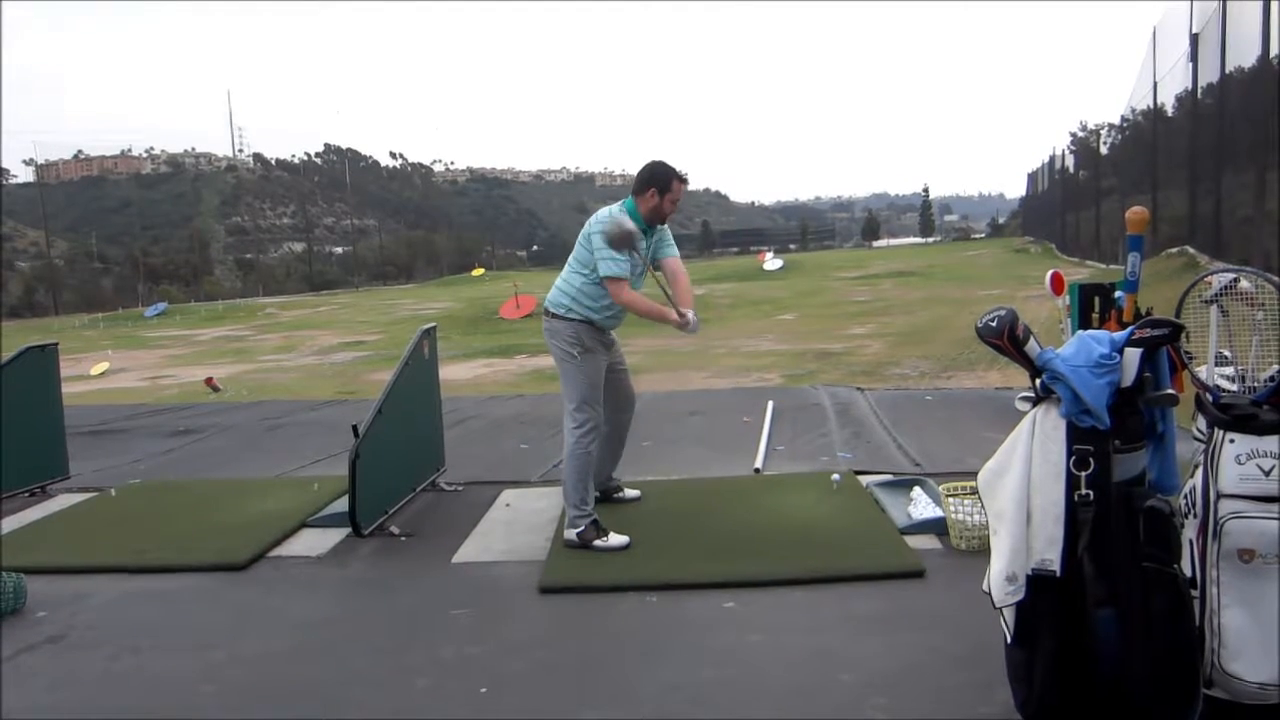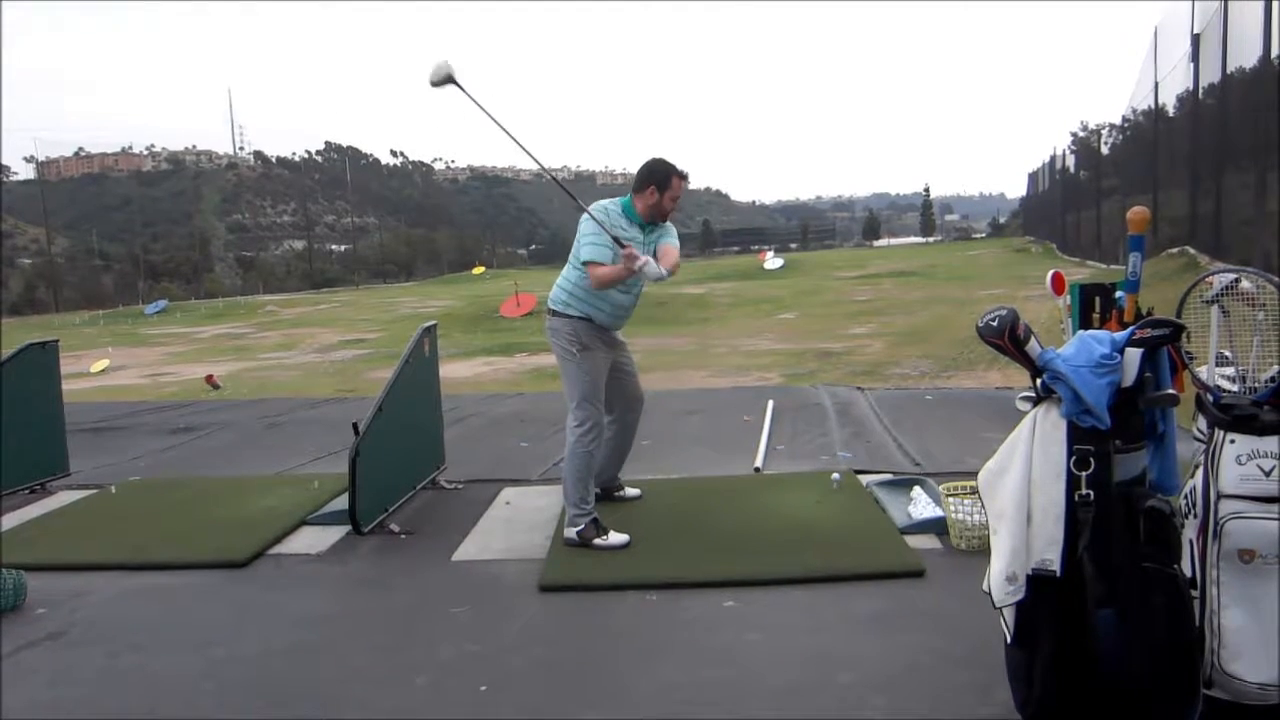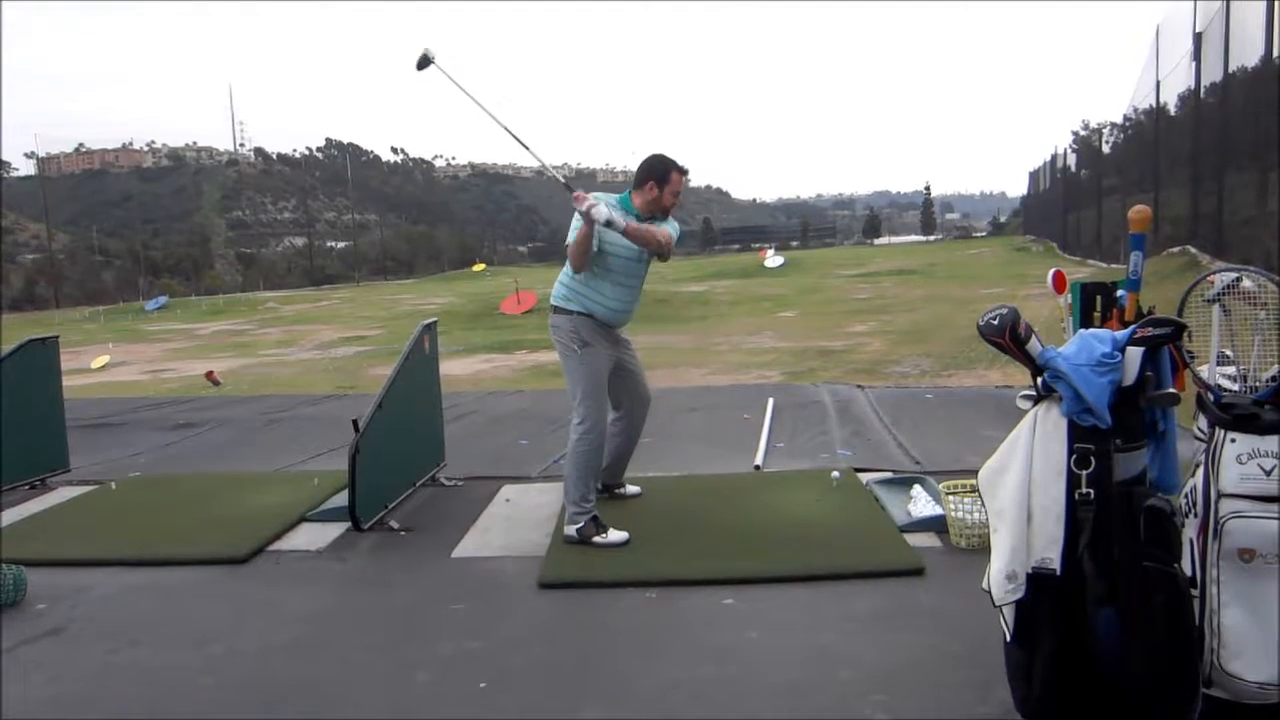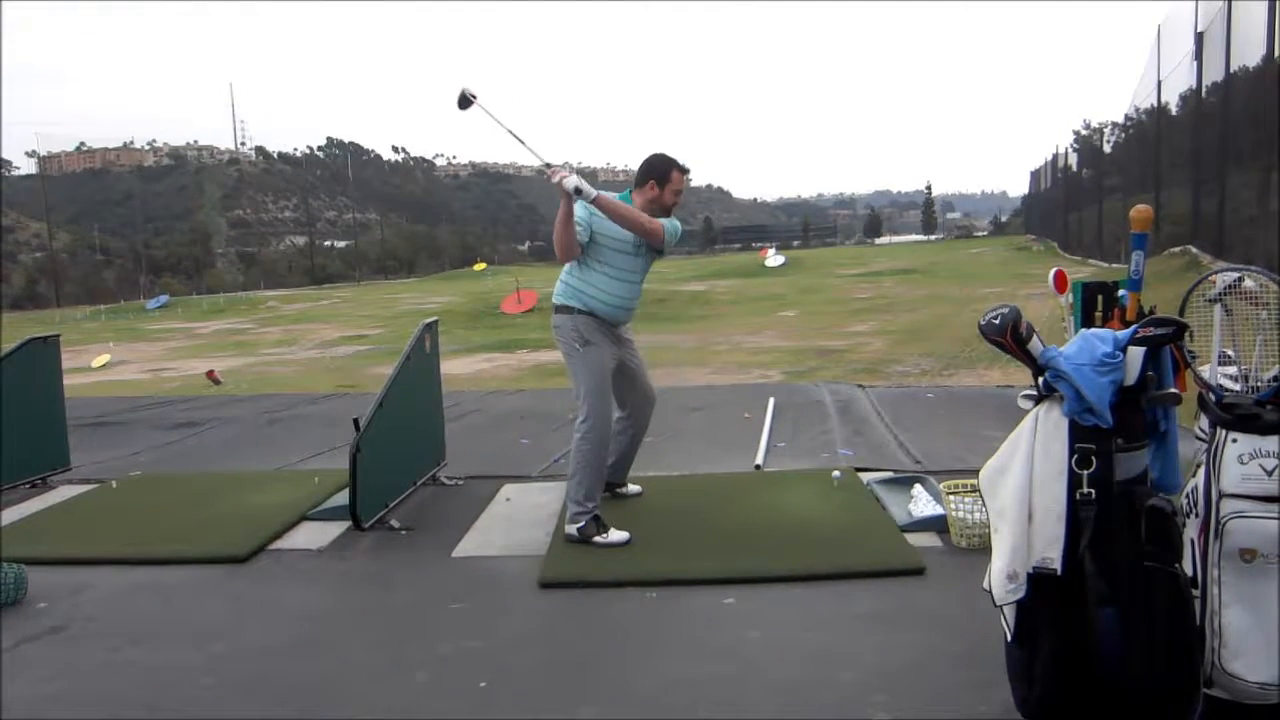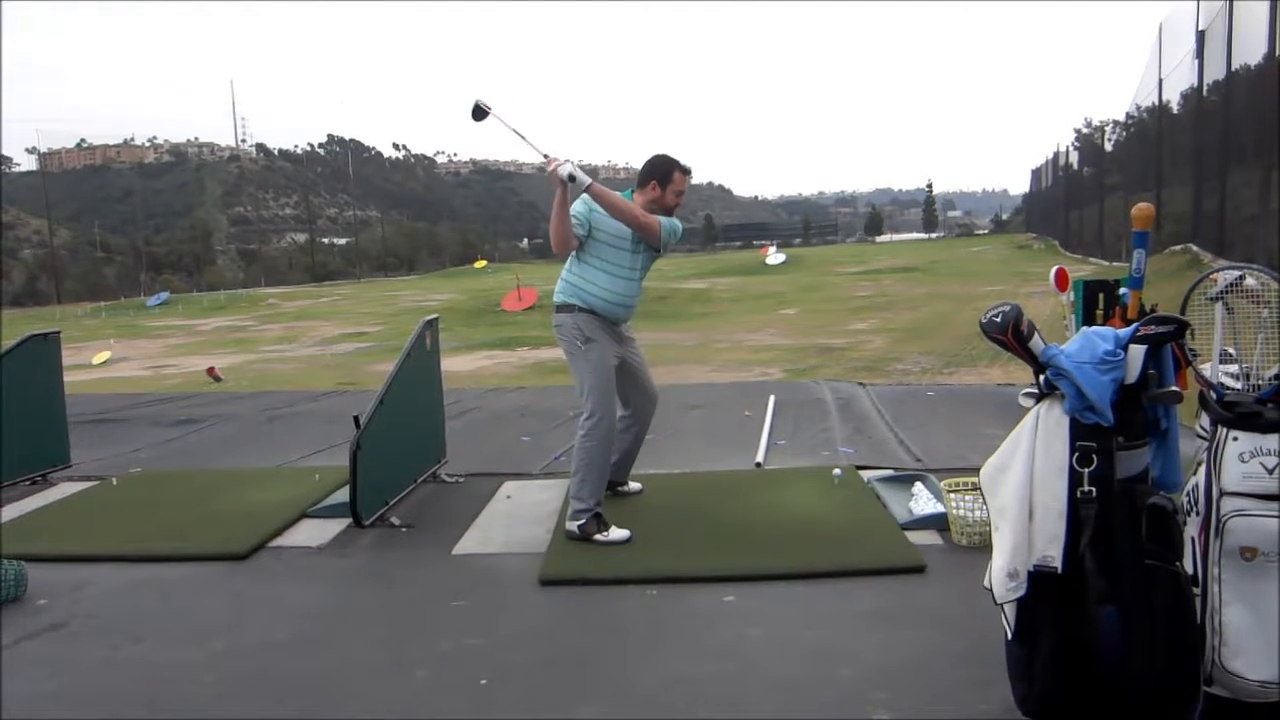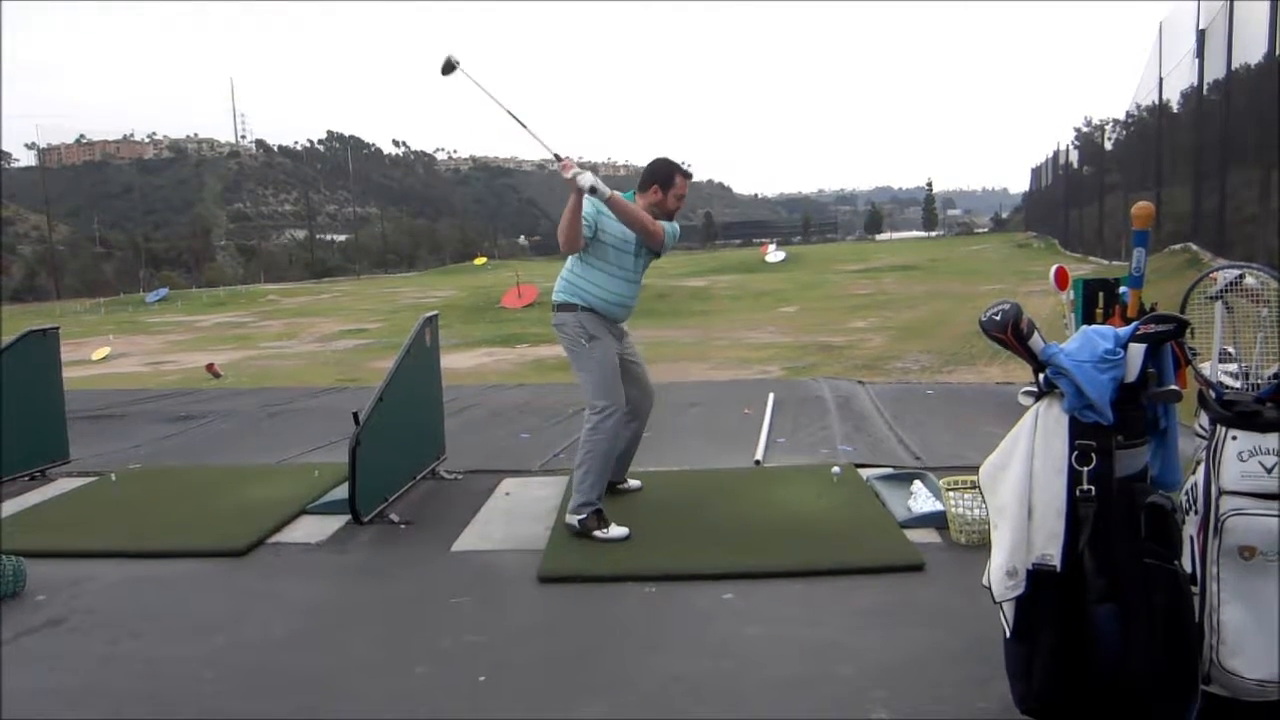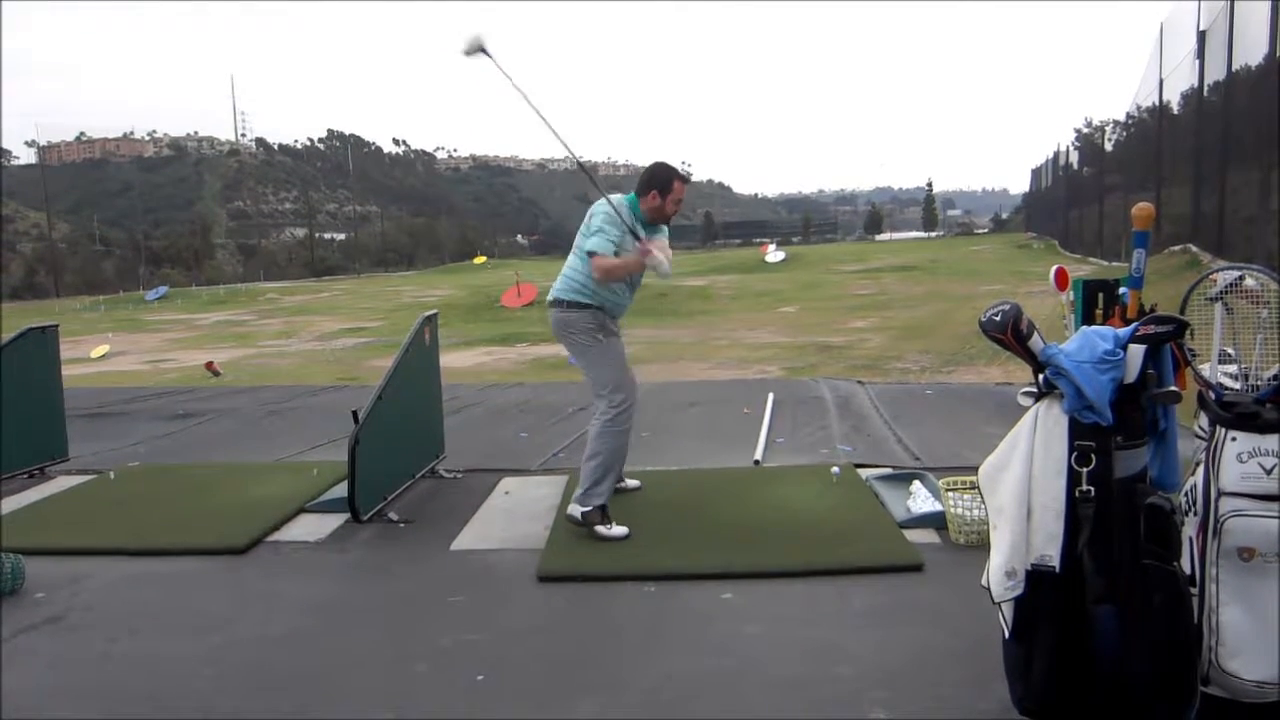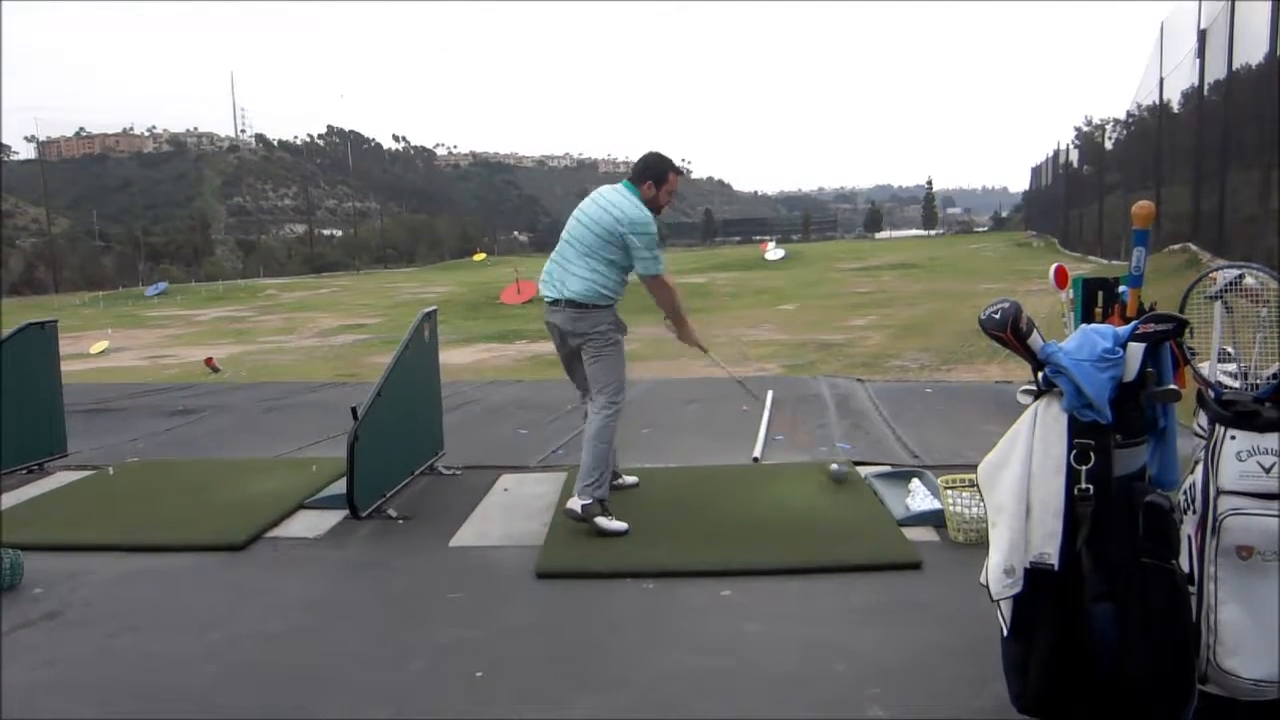
dt=0.4s
person 1, frame 1
left shoulder: (656, 230)
right shoulder: (610, 223)
left elbow: (676, 273)
right elbow: (620, 294)
left wrist: (687, 311)
right wrist: (671, 317)
left hip: (597, 328)
right hip: (571, 326)
left knee: (621, 403)
right knee: (586, 420)
left ankle: (601, 483)
right ankle: (579, 524)
person 1, frame 2
left shoulder: (662, 228)
right shoulder: (601, 215)
left elbow: (671, 258)
right elbow: (597, 278)
left wrist: (658, 270)
right wrist: (627, 269)
left hip: (605, 329)
right hip: (574, 325)
left knee: (629, 403)
right knee: (587, 419)
left ankle: (604, 482)
right ankle: (579, 522)
person 1, frame 3
left shoulder: (664, 224)
right shoulder: (597, 204)
left elbow: (659, 244)
right elbow: (577, 264)
left wrist: (619, 224)
right wrist: (589, 225)
left hip: (611, 328)
right hip: (577, 322)
left knee: (635, 401)
right knee: (591, 416)
left ankle: (607, 479)
right ankle: (579, 520)
person 1, frame 4
left shoulder: (668, 226)
right shoulder: (591, 208)
left elbow: (642, 227)
right elbow: (565, 254)
left wrist: (591, 194)
right wrist: (568, 200)
left hip: (615, 327)
right hip: (579, 322)
left knee: (641, 402)
right knee: (595, 415)
left ankle: (610, 478)
right ankle: (581, 518)
person 1, frame 5
left shoulder: (670, 227)
right shoulder: (591, 204)
left elbow: (638, 220)
right elbow: (561, 247)
left wrist: (587, 183)
right wrist: (563, 190)
left hip: (616, 325)
right hip: (580, 320)
left knee: (643, 401)
right knee: (600, 413)
left ankle: (611, 477)
right ankle: (582, 516)
person 1, frame 6
left shoulder: (668, 230)
right shoulder: (595, 205)
left elbow: (645, 228)
right elbow: (569, 246)
left wrist: (603, 191)
right wrist: (578, 195)
left hip: (611, 324)
right hip: (579, 317)
left knee: (640, 398)
right knee: (607, 407)
left ankle: (610, 475)
right ankle: (583, 511)
person 1, frame 7
left shoulder: (656, 226)
right shoulder: (608, 211)
left elbow: (658, 251)
right elbow: (601, 271)
left wrist: (650, 253)
right wrist: (638, 257)
left hip: (595, 316)
right hip: (579, 313)
left knee: (621, 394)
right knee: (616, 402)
left ankle: (608, 476)
right ankle: (587, 504)
person 1, frame 8
left shoulder: (606, 194)
right shoulder: (639, 219)
right elbow: (657, 283)
right wrist: (682, 327)
left hip: (554, 305)
right hip: (589, 313)
left knee: (594, 392)
right knee: (607, 401)
left ankle: (602, 471)
right ankle: (588, 498)
